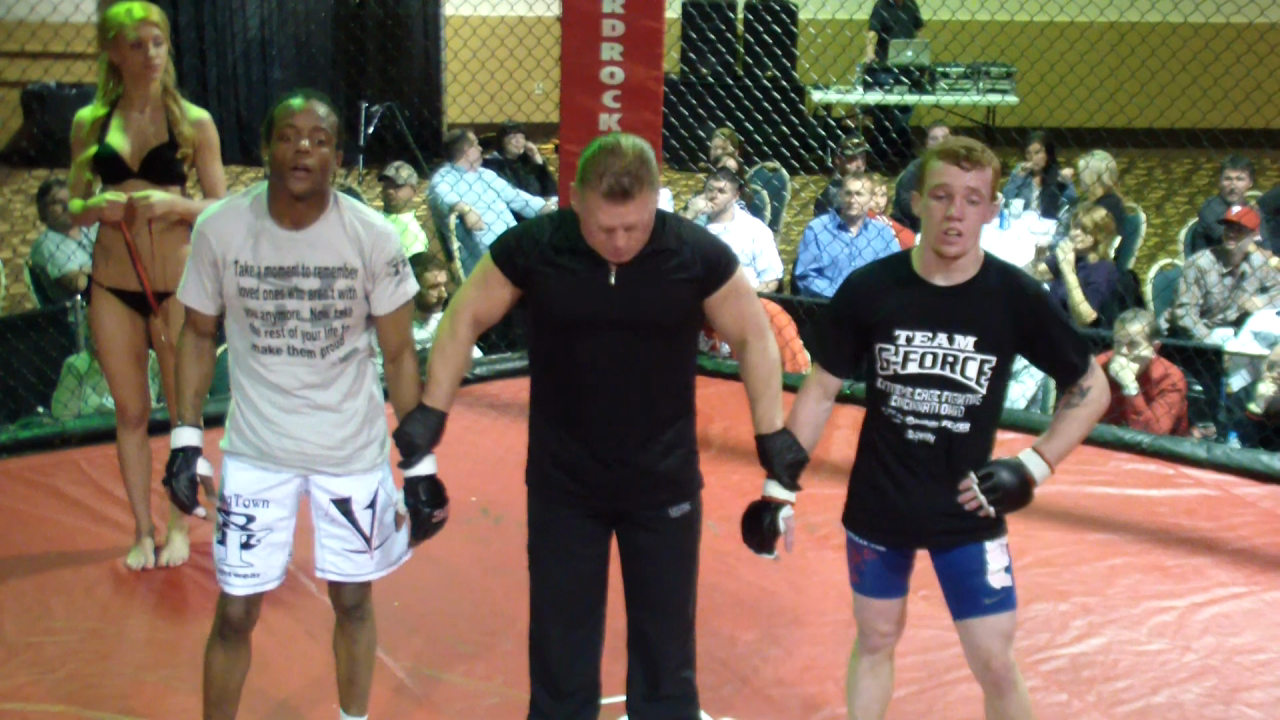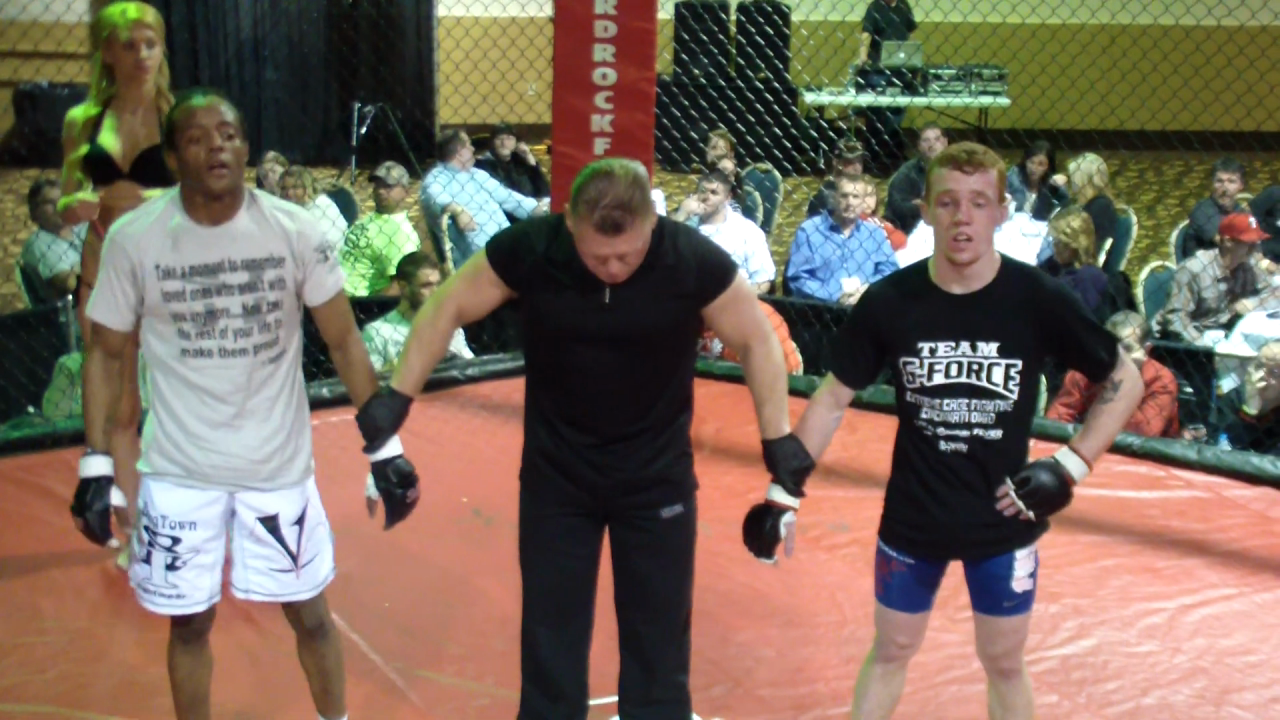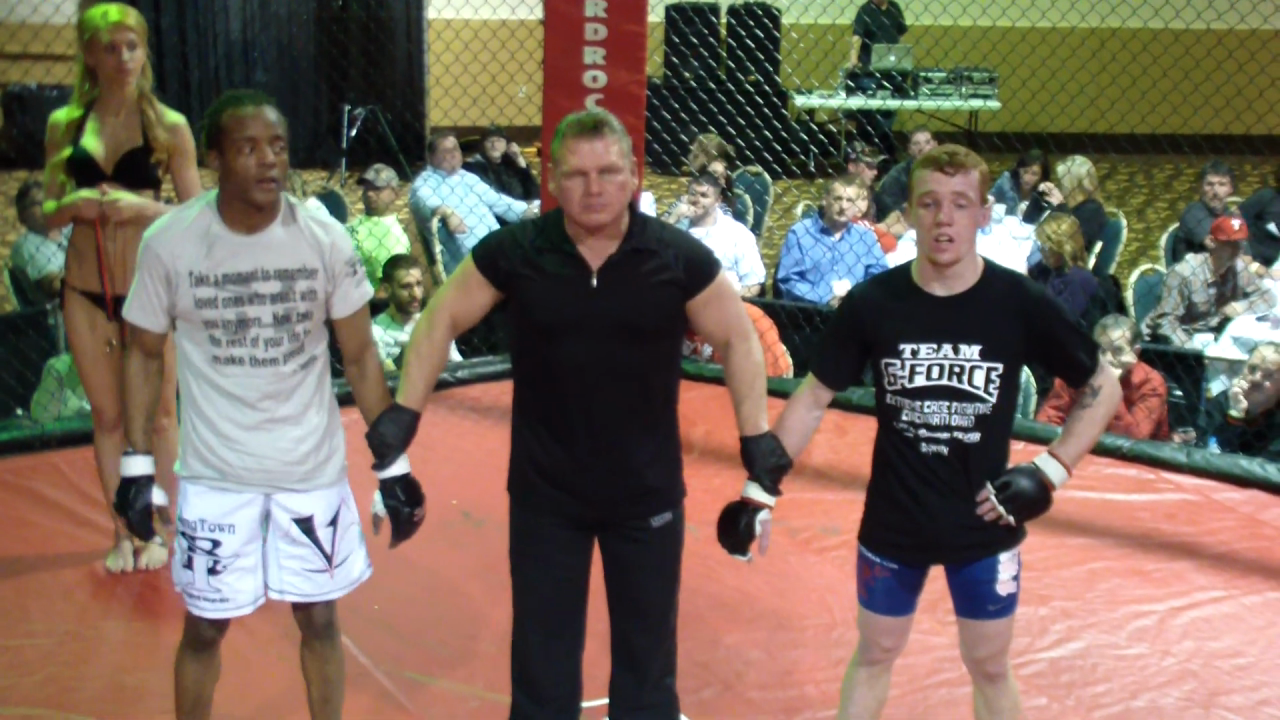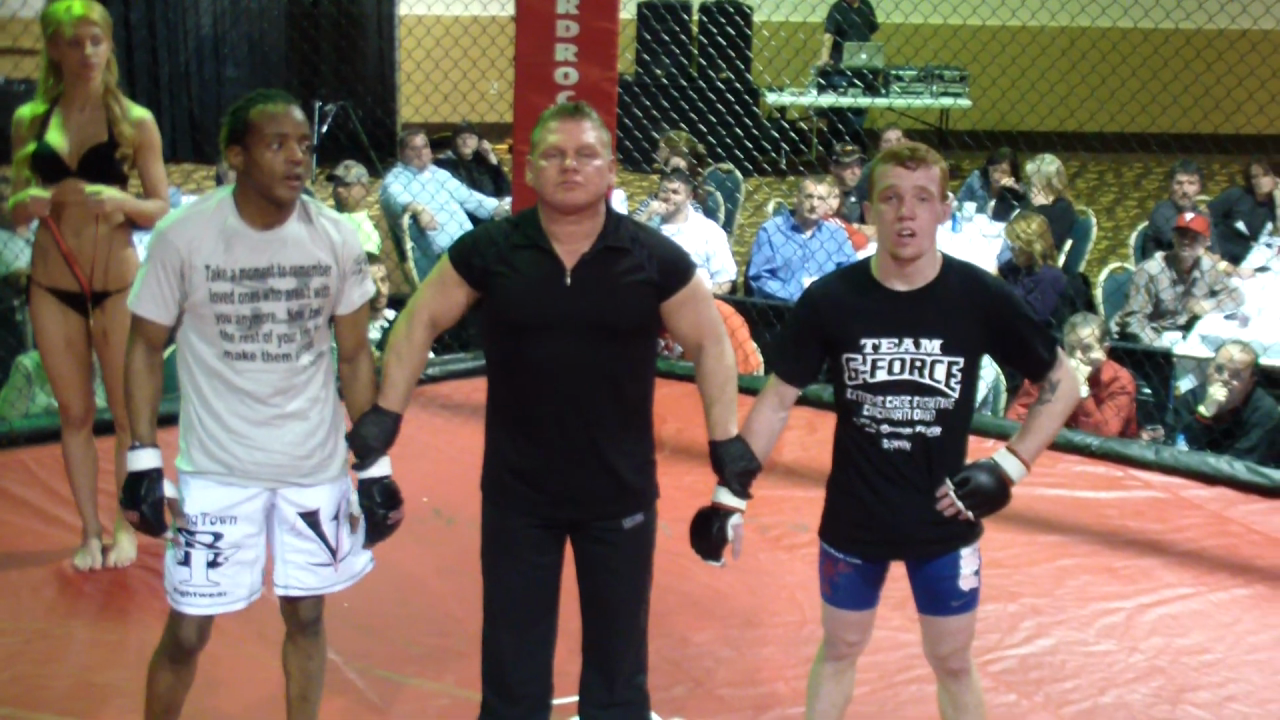
dt=0.7s
person 1, frame 1
left shoulder: (372, 236)
right shoulder: (219, 228)
left elbow: (400, 353)
right elbow: (199, 334)
left wrist: (420, 463)
right wrist: (186, 439)
left hip: (352, 450)
right hip: (255, 451)
left knee: (352, 599)
right knee: (235, 611)
person 1, frame 2
left shoulder: (294, 229)
right shoulder: (132, 238)
left elbow: (344, 341)
right elbow: (107, 353)
left wrist: (384, 446)
right wrist: (96, 466)
left hip: (279, 463)
right hip: (179, 469)
left knee: (309, 613)
right knee: (189, 621)
person 1, frame 3
left shoulder: (327, 239)
right shoulder: (168, 242)
left elbow: (359, 357)
right elbow: (144, 355)
left wrist: (391, 464)
right wrist: (137, 466)
left hip: (313, 467)
right hip: (214, 472)
left knee: (318, 619)
right knee: (205, 625)
person 1, frame 4
left shoulder: (336, 237)
right shoulder: (181, 236)
left elbow: (355, 356)
right elbow: (145, 348)
left wrist: (375, 466)
right wrist: (143, 461)
left hip: (315, 466)
right hip: (215, 468)
left knee: (305, 617)
right knee: (187, 633)
person 2, frame 1
left shoulder: (697, 253)
right shoulder: (532, 247)
left elbow: (753, 337)
right elbow: (464, 321)
left wrist: (774, 435)
right wrist: (431, 413)
left hip: (663, 482)
right hip: (562, 483)
left knee: (665, 641)
right knee: (560, 641)
person 2, frame 2
left shoulder: (694, 259)
right shoulder: (527, 248)
left elbow: (756, 342)
right elbow: (445, 310)
left wrist: (779, 440)
right wrist: (395, 398)
left hip: (658, 479)
right hip: (555, 477)
left knee: (659, 638)
right knee: (550, 639)
person 2, frame 3
left shoulder: (680, 256)
right shoulder: (512, 251)
left elbow: (738, 340)
right elbow: (440, 322)
left wrist: (757, 438)
right wrist: (406, 413)
left hip: (649, 491)
right hip: (544, 491)
left knee: (648, 645)
right knee: (543, 649)
person 2, frame 4
left shoulder: (656, 258)
right shoulder: (487, 250)
left elbow: (710, 344)
right elbow: (419, 323)
left wrist: (726, 443)
right wrist: (384, 416)
left hip: (621, 490)
right hip: (517, 490)
left knee: (618, 647)
right knee: (513, 650)
person 3, frame 1
left shoulder: (1017, 296)
right shoulder: (868, 288)
left elbow: (1092, 388)
right elbow: (821, 389)
left wrist: (1031, 466)
right wrist: (780, 487)
left hip: (969, 512)
right hip: (876, 506)
left knee: (996, 667)
right knee: (875, 643)
person 3, frame 2
left shoulder: (1038, 298)
right shoulder: (887, 301)
left elbow: (1125, 381)
right elbow: (832, 399)
left wrist: (1069, 466)
right wrist: (784, 492)
left hip: (1003, 521)
right hip: (911, 517)
left knee: (1003, 662)
right knee: (891, 651)
person 3, frame 3
left shoulder: (1021, 302)
right shoulder: (870, 302)
left elbow: (1102, 388)
right elbow: (813, 399)
left wrist: (1049, 471)
right wrist: (760, 491)
left hip: (984, 525)
right hip: (891, 521)
left knee: (989, 666)
right knee: (874, 654)
person 3, frame 4
left shoulder: (981, 297)
right shoulder: (829, 299)
left elbow: (1062, 381)
right elbow: (778, 399)
left wrist: (1008, 467)
right wrist: (731, 494)
left hip: (944, 520)
right hip: (852, 517)
left knee: (952, 662)
right knee: (839, 649)
person 4, frame 1
left shoulder: (193, 121)
right shoulder: (89, 122)
right elbow: (73, 207)
left wrist: (174, 203)
right wrist: (96, 206)
left hip: (179, 283)
right hip: (112, 285)
right knee: (130, 413)
left ankle: (179, 525)
right ankle: (142, 531)
person 4, frame 2
right shoulder: (80, 120)
right elbow: (63, 207)
left wrist: (165, 202)
right wrist: (76, 204)
right hip: (100, 282)
right knee: (117, 412)
right ankle: (130, 528)
person 4, frame 3
left shoulder: (169, 125)
right shoulder: (64, 123)
right elbow: (47, 212)
left wrist: (141, 206)
right wrist: (71, 204)
right hip: (85, 288)
left knee: (158, 414)
right knee: (106, 417)
left ankle: (157, 529)
right ankle: (121, 534)
person 4, frame 4
left shoulder: (134, 120)
left elbow: (162, 209)
left wrist: (119, 200)
left hip: (117, 282)
right hip: (51, 286)
left knee: (126, 411)
right knee: (74, 414)
left ankle: (125, 526)
right ankle: (89, 530)
